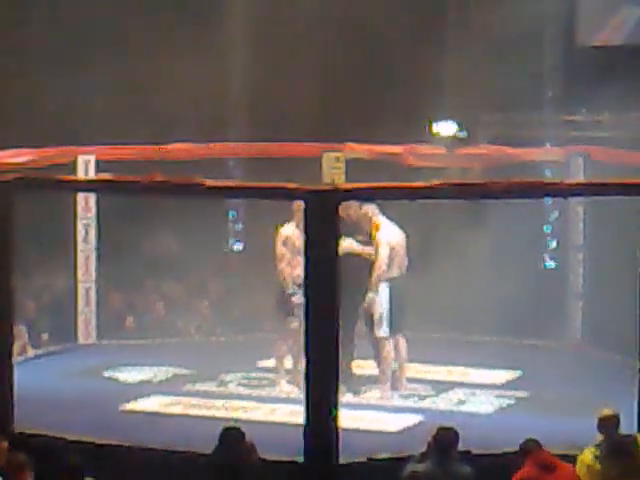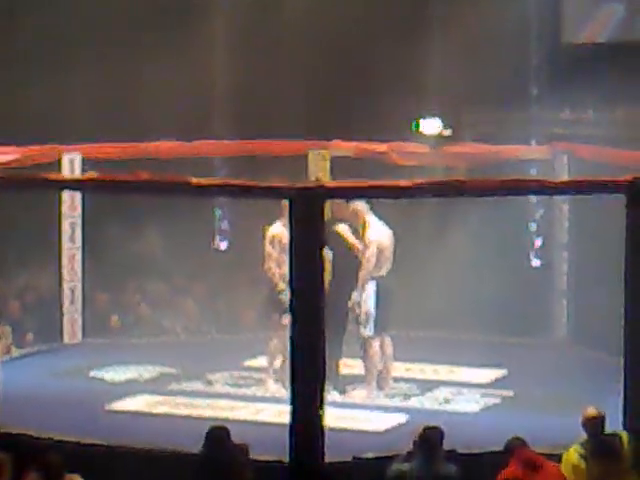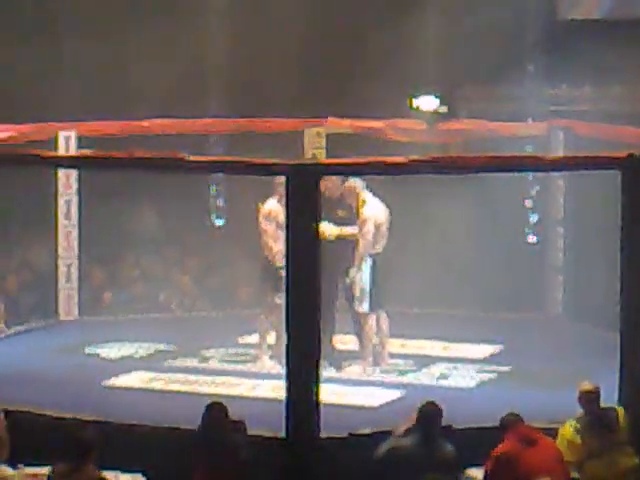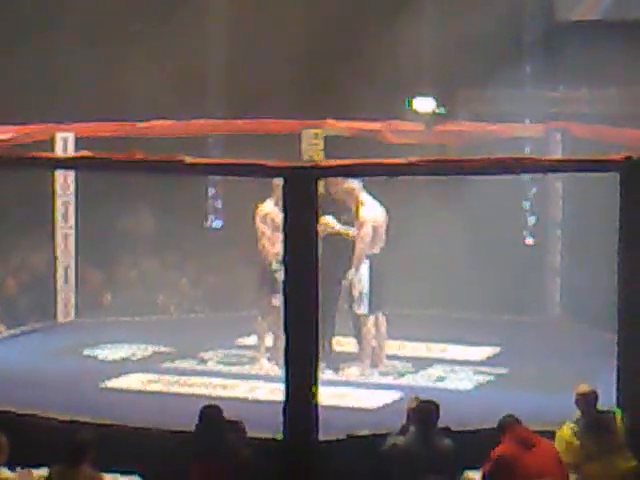
dt=1s
person 1, frame 1
left shoulder: (383, 234)
right shoulder: (397, 232)
left elbow: (381, 266)
left wrist: (371, 293)
left hip: (386, 285)
right hip: (398, 282)
left knee: (384, 336)
right knee: (397, 334)
left ankle: (385, 385)
right ankle: (401, 380)
person 1, frame 2
left shoulder: (371, 233)
right shoulder: (385, 230)
left elbow: (367, 265)
left wrist: (357, 291)
left hip: (372, 285)
right hip: (384, 283)
left knee: (371, 336)
right knee: (383, 333)
left ankle: (371, 384)
right ankle: (386, 379)
person 1, frame 3
left shoulder: (368, 211)
right shoulder: (380, 207)
left elbow: (365, 242)
left wrist: (355, 267)
left hip: (368, 261)
right hip: (379, 259)
left knee: (366, 312)
right knee: (378, 309)
left ankle: (367, 360)
right ankle: (383, 355)
person 1, frame 4
left shoulder: (366, 212)
right shoulder: (378, 209)
left elbow: (363, 243)
left wrist: (353, 269)
left hip: (366, 263)
right hip: (377, 261)
left knee: (365, 313)
right knee: (377, 311)
left ankle: (366, 362)
right ankle: (380, 357)
person 2, frame 1
right shoulder: (338, 226)
left elbow: (378, 252)
right elbow: (334, 250)
left wrist: (357, 248)
right wrist: (338, 249)
left hip: (369, 285)
right hip: (346, 286)
right knee: (346, 330)
right ankle: (346, 374)
person 2, frame 2
right shoulder: (328, 226)
left wrist: (349, 237)
left hip: (357, 286)
right hip: (337, 286)
right knee: (334, 329)
right ankle: (332, 374)
person 2, frame 3
left shoulder: (350, 201)
right shoulder: (319, 201)
left elbow: (360, 230)
right elbow: (317, 229)
left wrist: (337, 230)
right wrist: (319, 231)
left hip: (350, 261)
right hip: (326, 262)
right knee: (326, 306)
right ankle: (327, 352)
person 2, frame 4
left shoulder: (353, 204)
right shoulder: (322, 203)
right elbow: (317, 231)
left wrist: (339, 227)
right wrist: (324, 228)
left hip: (353, 263)
right hip: (330, 264)
right knee: (328, 308)
right ankle: (326, 352)
person 3, frame 1
left shoulder: (301, 233)
right shoulder: (287, 233)
right elbow: (282, 265)
right wrist: (291, 291)
left hip: (301, 288)
right hip: (291, 289)
left knee: (301, 333)
right knee: (288, 333)
left ankle: (297, 374)
right ankle: (280, 377)
person 3, frame 2
left shoulder: (291, 230)
right shoulder: (276, 232)
right elbow: (270, 264)
right wrist: (281, 289)
right hip: (282, 287)
left knee: (290, 332)
right knee: (280, 332)
left ankle: (283, 373)
right ankle: (270, 375)
person 3, frame 3
left shoulder: (284, 207)
right shoulder: (270, 208)
right elbow: (268, 239)
right wrist: (279, 264)
left hip: (284, 262)
right hip: (275, 263)
left knee: (283, 308)
right knee: (272, 307)
left ankle: (279, 351)
right ankle: (263, 352)
person 3, frame 4
left shoulder: (281, 210)
right shoulder: (266, 210)
right elbow: (264, 241)
right wrist: (274, 267)
left hip: (283, 264)
right hip: (273, 264)
left knee: (280, 309)
right knee: (269, 309)
left ankle: (278, 353)
right ankle: (261, 354)
